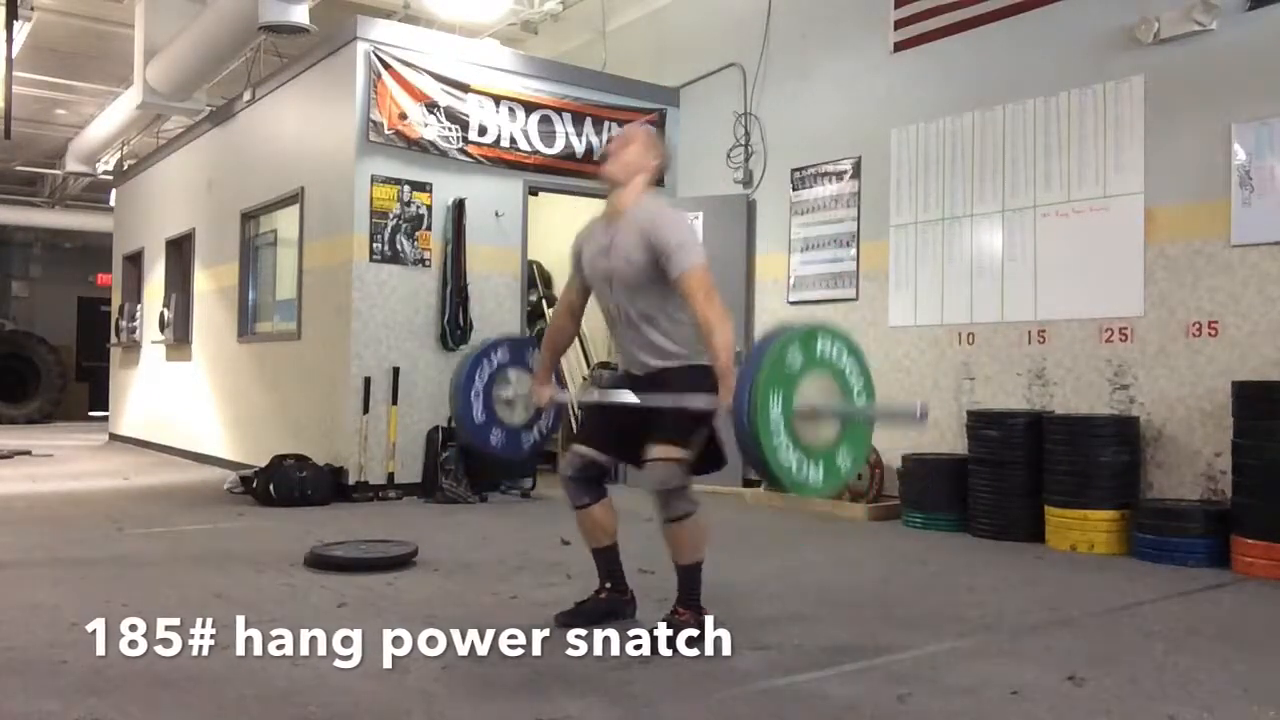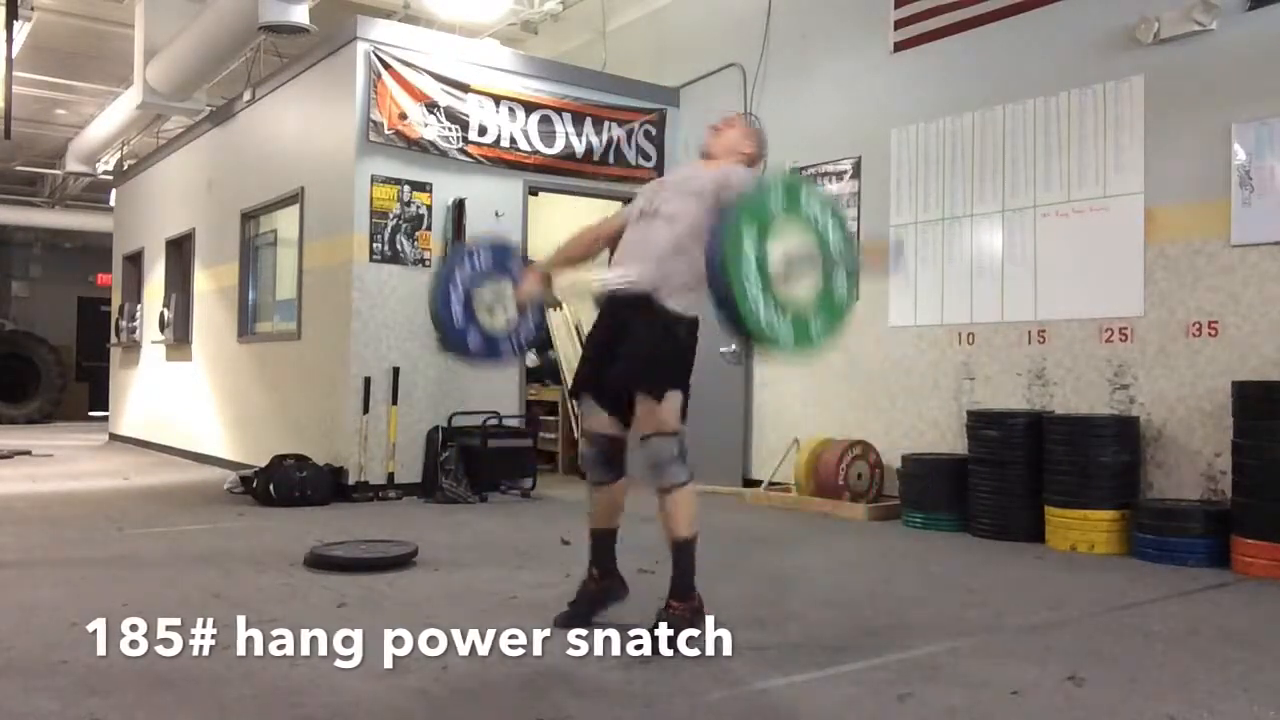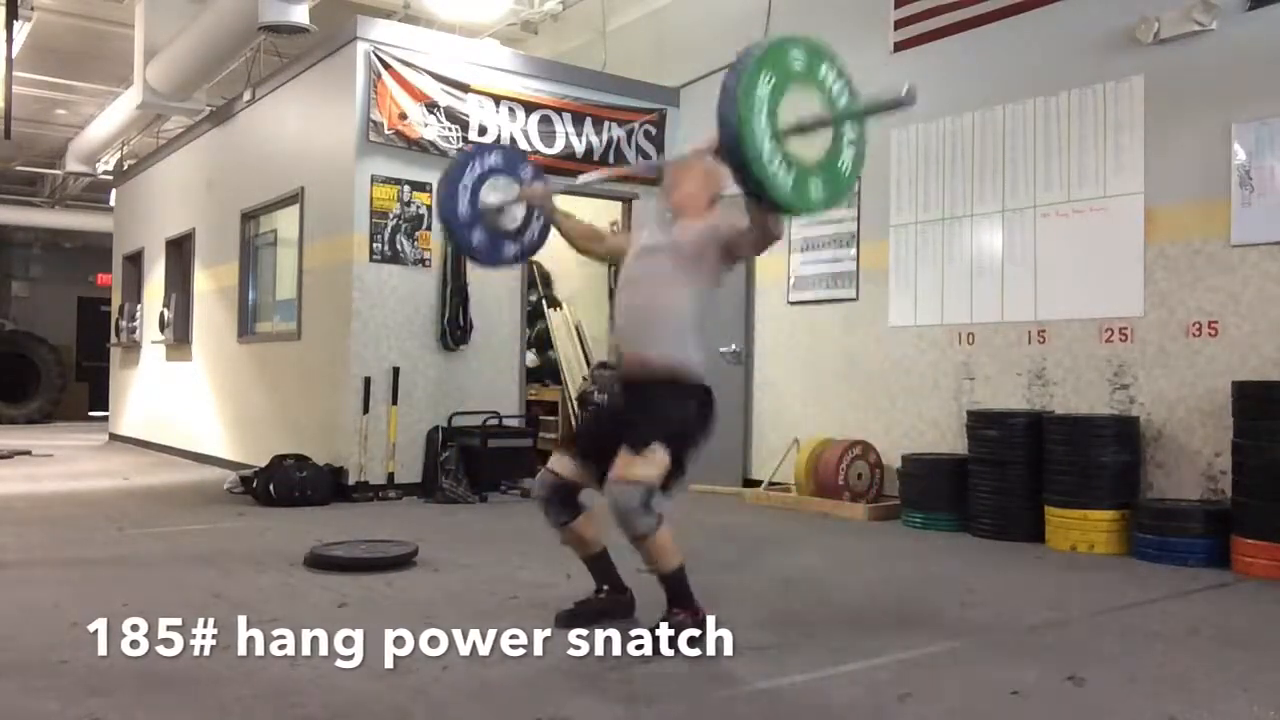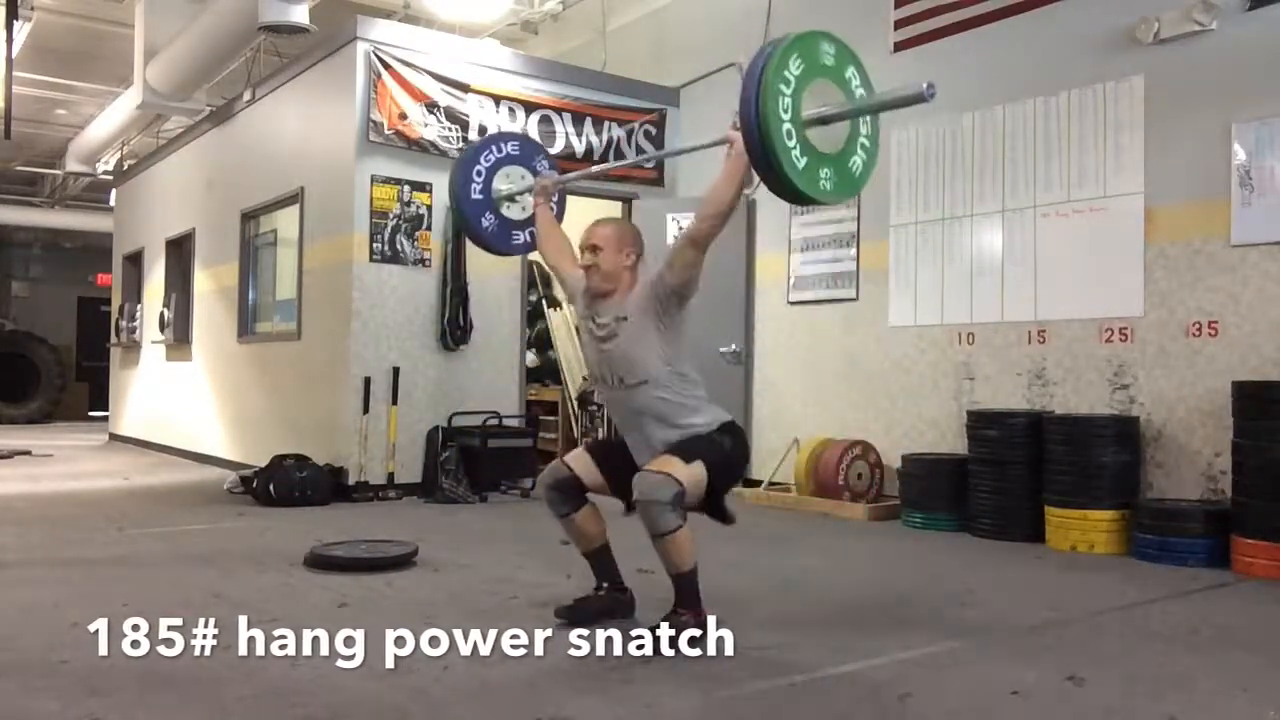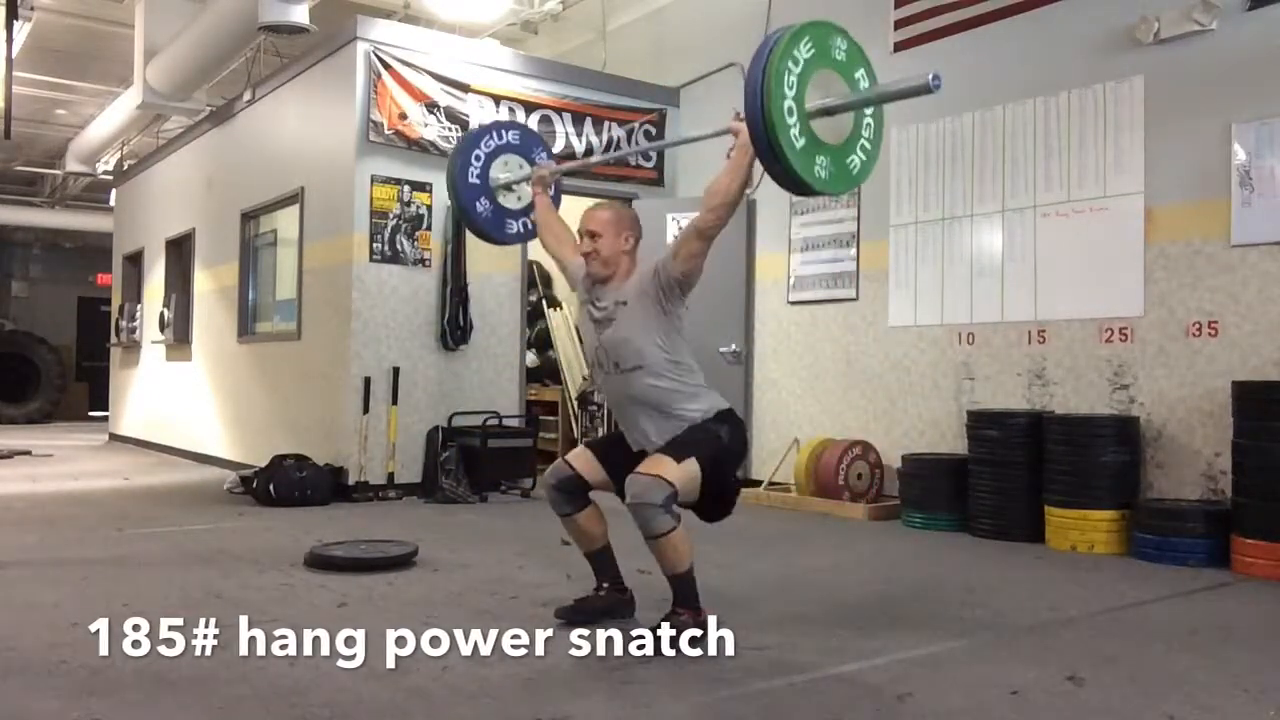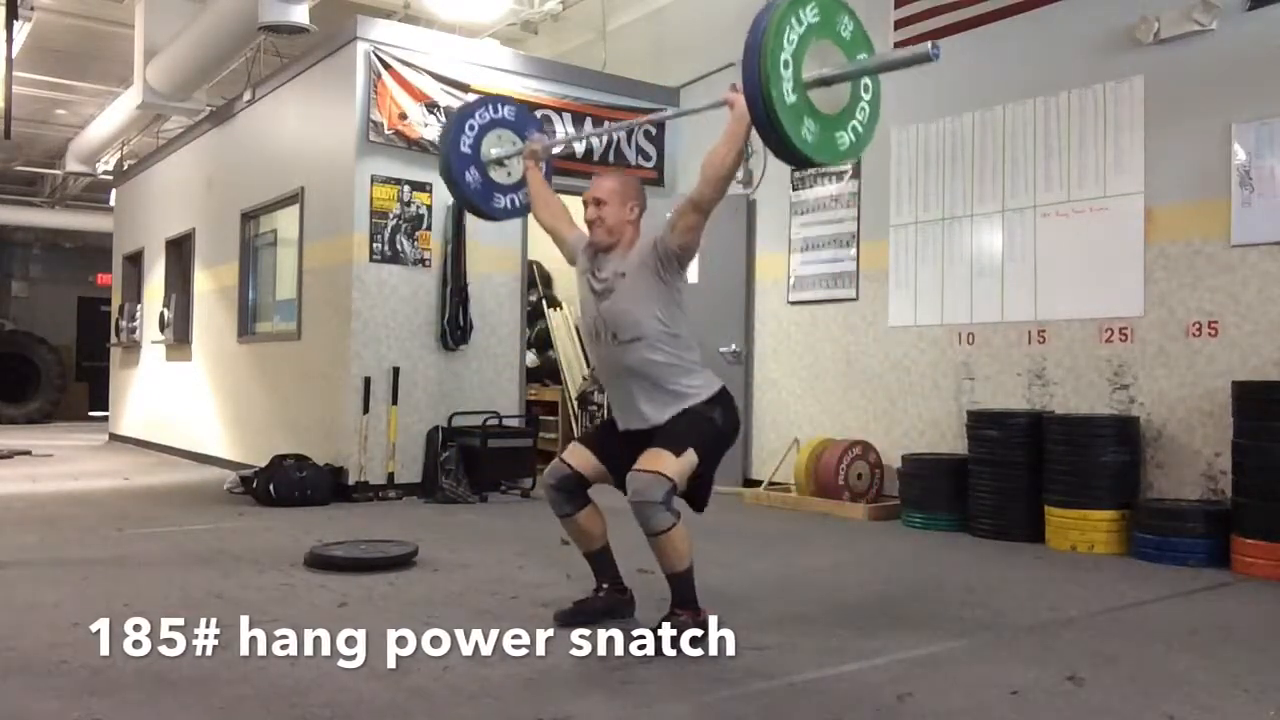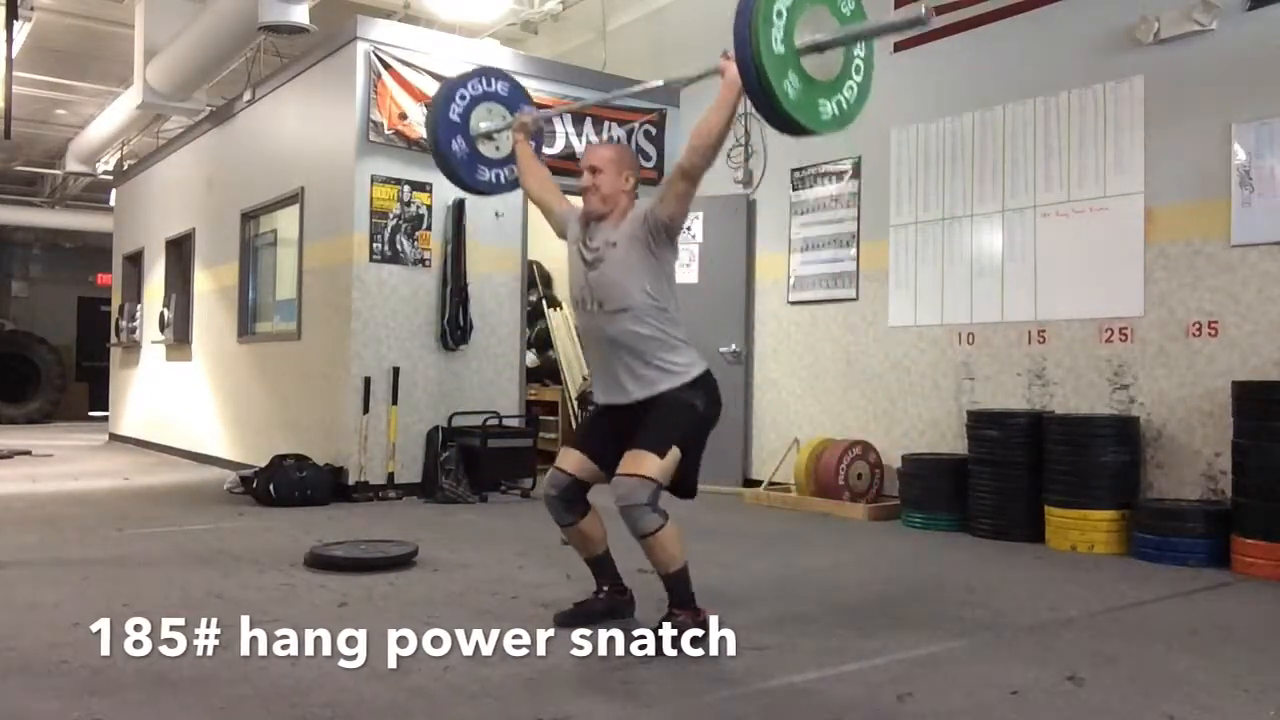
dt=0.2s
person 1, frame 1
left shoulder: (661, 224)
right shoulder: (589, 236)
left elbow: (705, 302)
right elbow: (568, 309)
left wrist: (729, 383)
right wrist: (542, 376)
left hip: (686, 371)
right hip: (637, 372)
left knee: (665, 478)
right knee: (579, 466)
left ankle: (689, 611)
right ankle: (614, 592)
person 1, frame 2
left shoulder: (734, 182)
right shoulder: (664, 184)
right elbow: (602, 232)
right wrist: (542, 271)
left hip: (663, 315)
right hip: (617, 312)
left knee: (659, 451)
right knee: (598, 450)
left ankle: (684, 600)
right ankle: (603, 579)
person 1, frame 3
left shoulder: (716, 231)
right shoulder: (651, 234)
left elbow: (763, 231)
right elbow: (594, 241)
right wrist: (547, 205)
left hip: (676, 389)
right hip: (626, 391)
left knee: (625, 496)
right knee: (552, 487)
left ankle: (686, 612)
right ankle: (611, 591)
person 1, frame 4
left shoulder: (655, 299)
right shoulder: (585, 298)
left elbow: (702, 231)
right elbow: (555, 250)
left wrist: (742, 157)
right wrist: (541, 202)
left hip: (709, 439)
right hip: (642, 443)
left knee: (656, 488)
right knee: (558, 480)
left ankle: (691, 612)
right ankle: (613, 589)
person 1, frame 5
left shoulder: (657, 287)
right shoulder: (586, 284)
left elbow: (710, 221)
right elbow: (555, 239)
left wrist: (745, 148)
right wrist: (540, 191)
left hip: (706, 428)
right hip: (641, 434)
left knee: (646, 491)
right knee: (562, 479)
left ankle: (690, 613)
right ankle: (613, 591)
person 1, frame 6
left shoulder: (658, 257)
right shoulder: (586, 257)
left elbow: (705, 195)
right elbow: (549, 214)
left wrist: (742, 118)
right wrist: (532, 166)
left hip: (697, 409)
right hip: (633, 415)
left knee: (648, 489)
right knee: (561, 480)
left ankle: (689, 614)
right ankle: (612, 591)
person 1, frame 7
left shoulder: (648, 226)
right shoulder: (577, 227)
left elbow: (693, 164)
right elbow: (538, 186)
left wrist: (733, 86)
right wrist: (521, 139)
left hip: (679, 390)
right hip: (618, 396)
left knee: (635, 492)
right knee: (560, 488)
left ankle: (688, 615)
right ankle: (613, 593)
